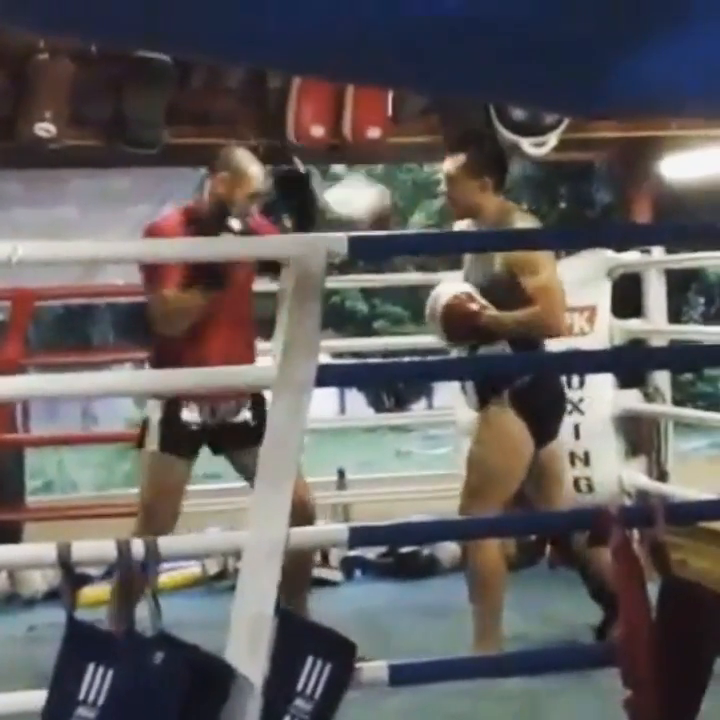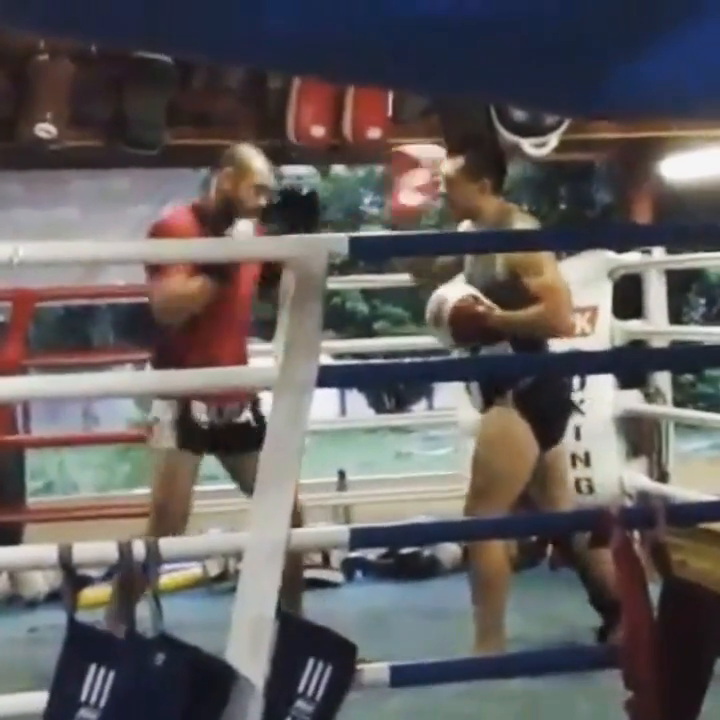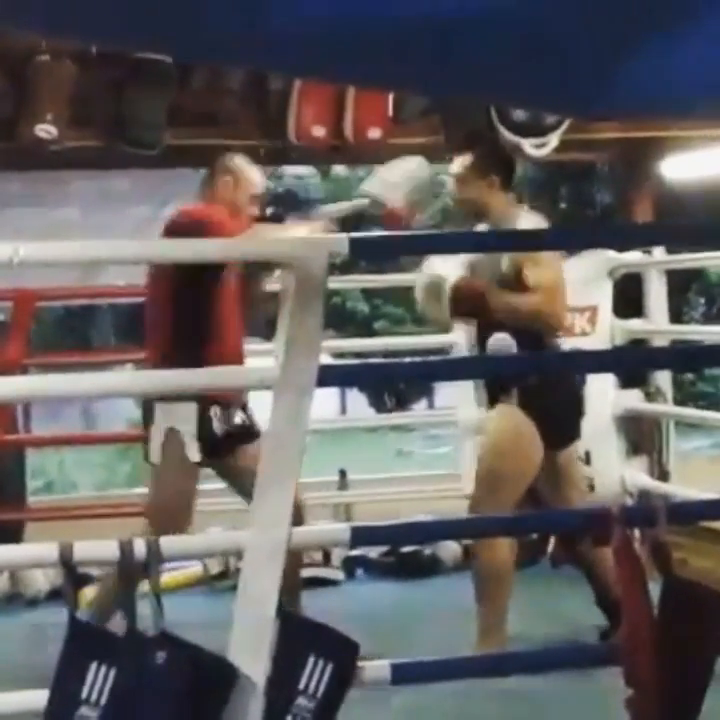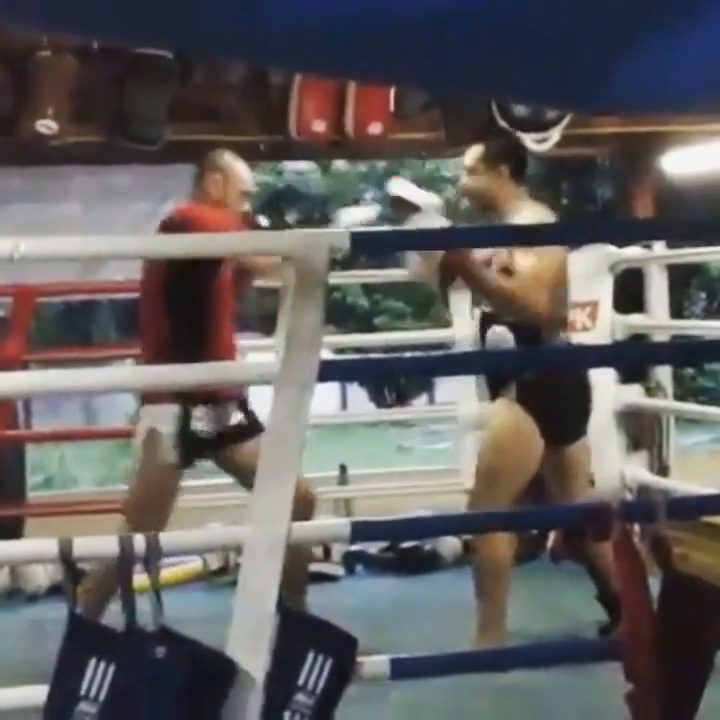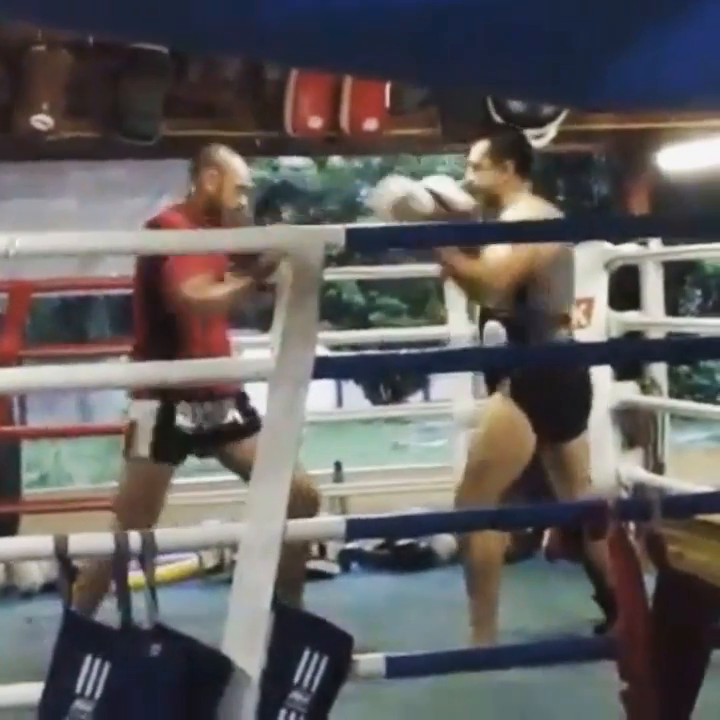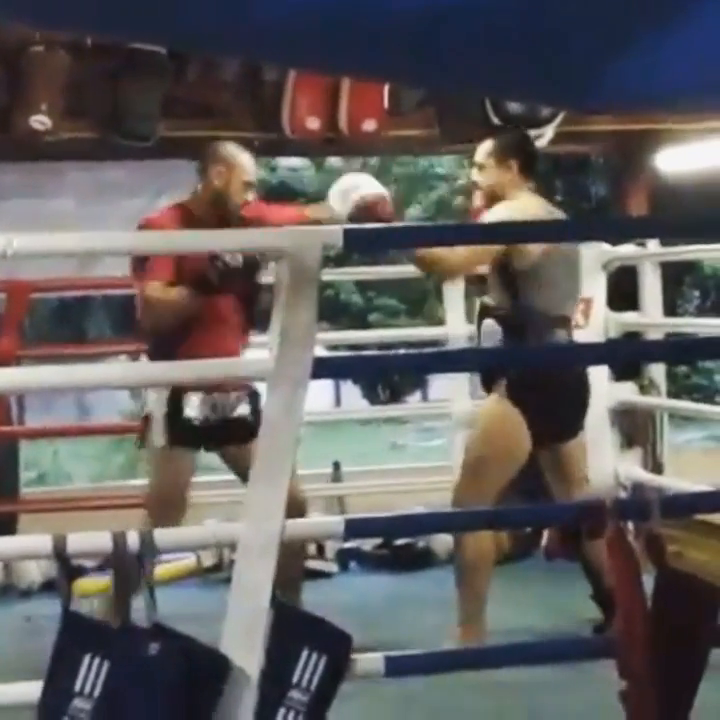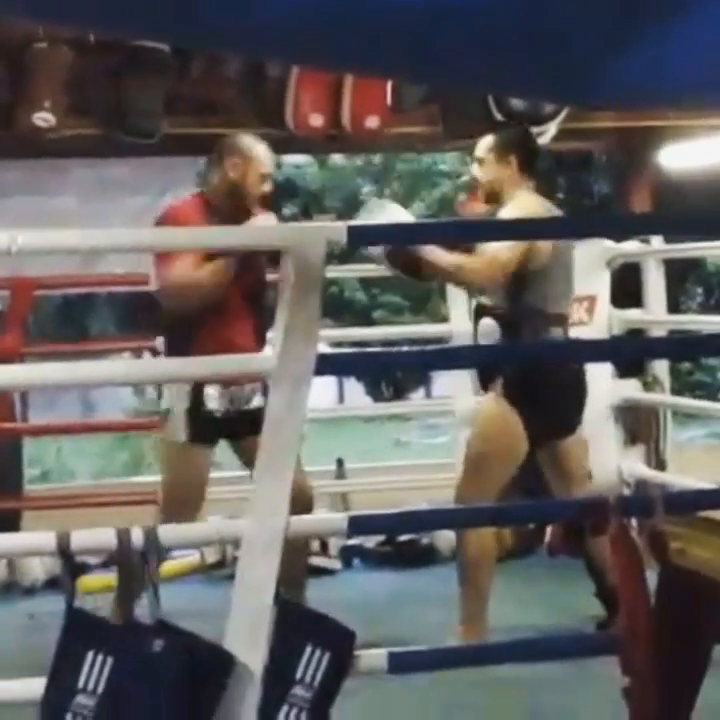
dt=0.1s
person 1, frame 1
left shoulder: (520, 237)
right shoulder: (470, 233)
left elbow: (552, 318)
left wrist: (485, 321)
left hip: (521, 389)
right hip: (517, 389)
left knee: (479, 515)
right knee: (558, 511)
left ankle: (488, 648)
person 1, frame 2
left shoulder: (522, 236)
right shoulder: (472, 235)
left elbow: (561, 318)
right elbow: (427, 274)
left wrist: (492, 319)
left hip: (526, 388)
right hip: (519, 389)
left knee: (483, 517)
right knee: (562, 513)
left ankle: (489, 649)
right ankle: (624, 617)
person 1, frame 3
left shoulder: (527, 232)
right shoulder: (490, 235)
left elbow: (553, 314)
right elbow: (472, 289)
left wrist: (485, 300)
left hip: (533, 388)
right hip: (547, 387)
left knee: (487, 515)
right knee: (573, 512)
left ankle: (491, 646)
right ankle: (629, 620)
person 1, frame 4
left shoulder: (530, 223)
right shoulder: (504, 226)
left elbow: (534, 303)
right elbow: (499, 286)
left wrist: (471, 268)
right wrist: (464, 260)
left hip: (535, 382)
right hip: (554, 379)
left knee: (486, 509)
right knee: (580, 507)
left ankle: (490, 641)
right ankle: (628, 616)
person 1, frame 5
left shoulder: (522, 215)
right shoulder: (539, 217)
left elbow: (486, 283)
right elbow: (504, 285)
left wrist: (436, 242)
left hip: (532, 378)
right hip: (565, 372)
left knee: (474, 503)
right knee: (579, 502)
left ankle: (482, 638)
person 1, frame 6
left shoulder: (515, 214)
right shoulder: (552, 219)
left elbow: (447, 264)
left hip: (528, 377)
right hip: (562, 371)
left knee: (471, 502)
right knee: (577, 502)
left ankle: (470, 637)
person 1, frame 7
left shoulder: (520, 212)
right shoulder: (546, 214)
left elbow: (481, 275)
right elbow: (494, 275)
left wrist: (423, 252)
left hip: (525, 375)
right hip: (557, 369)
left knee: (472, 502)
right knee: (577, 500)
left ankle: (471, 635)
right ankle: (622, 610)
person 2, frame 1
left shoulder: (250, 228)
right shoulder: (166, 232)
right elbow: (169, 320)
right wrist: (215, 270)
left hip: (239, 400)
right hip: (180, 400)
left knee: (299, 510)
right knee: (154, 529)
person 2, frame 2
right shoulder: (174, 228)
right elbow: (167, 309)
right wrist: (222, 265)
left hip: (237, 401)
right hip: (184, 400)
left knee: (288, 515)
right knee: (165, 529)
person 2, frame 3
left shoulder: (218, 235)
right shoulder: (193, 222)
left elbow: (241, 302)
left wrist: (254, 272)
left hip: (224, 405)
right hip: (183, 407)
left knee: (285, 511)
right knee: (164, 539)
person 2, frame 4
left shoulder: (214, 235)
right shoulder: (188, 221)
right elbow: (267, 263)
left wrist: (245, 267)
left hip: (223, 403)
right hip: (176, 406)
left knee: (299, 502)
right knee: (140, 537)
person 2, frame 5
left shoulder: (221, 228)
right shoulder: (170, 228)
right elbow: (198, 304)
right wrist: (252, 277)
left hip: (221, 398)
right hip: (164, 403)
left knee: (302, 500)
right knee: (130, 535)
person 2, frame 6
left shoulder: (247, 221)
right shoulder: (161, 228)
left elbow: (318, 217)
right elbow: (151, 314)
right wrist: (206, 282)
left hip: (233, 393)
right hip: (180, 397)
left knee: (291, 507)
right knee: (160, 527)
person 2, frame 7
left shoulder: (257, 220)
right shoulder: (181, 219)
right elbow: (179, 294)
right wrist: (239, 254)
left hip: (247, 387)
right hip: (197, 389)
left knee: (299, 500)
right knee: (177, 524)
